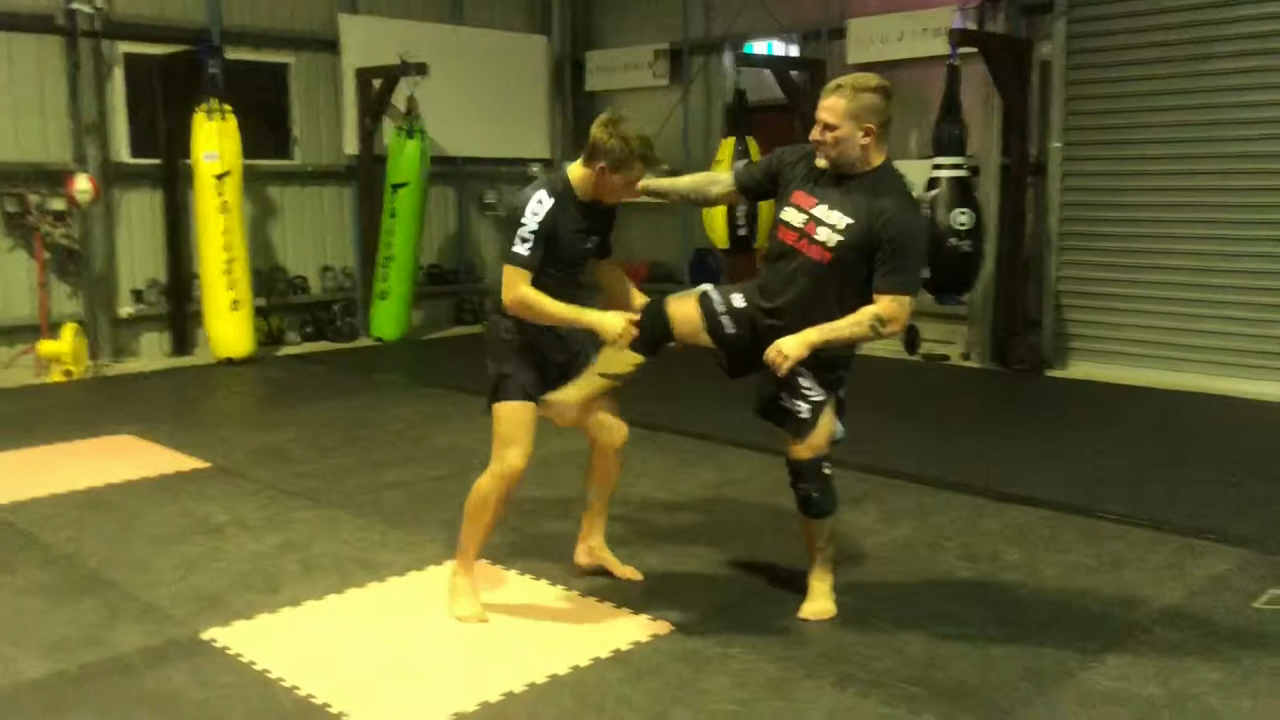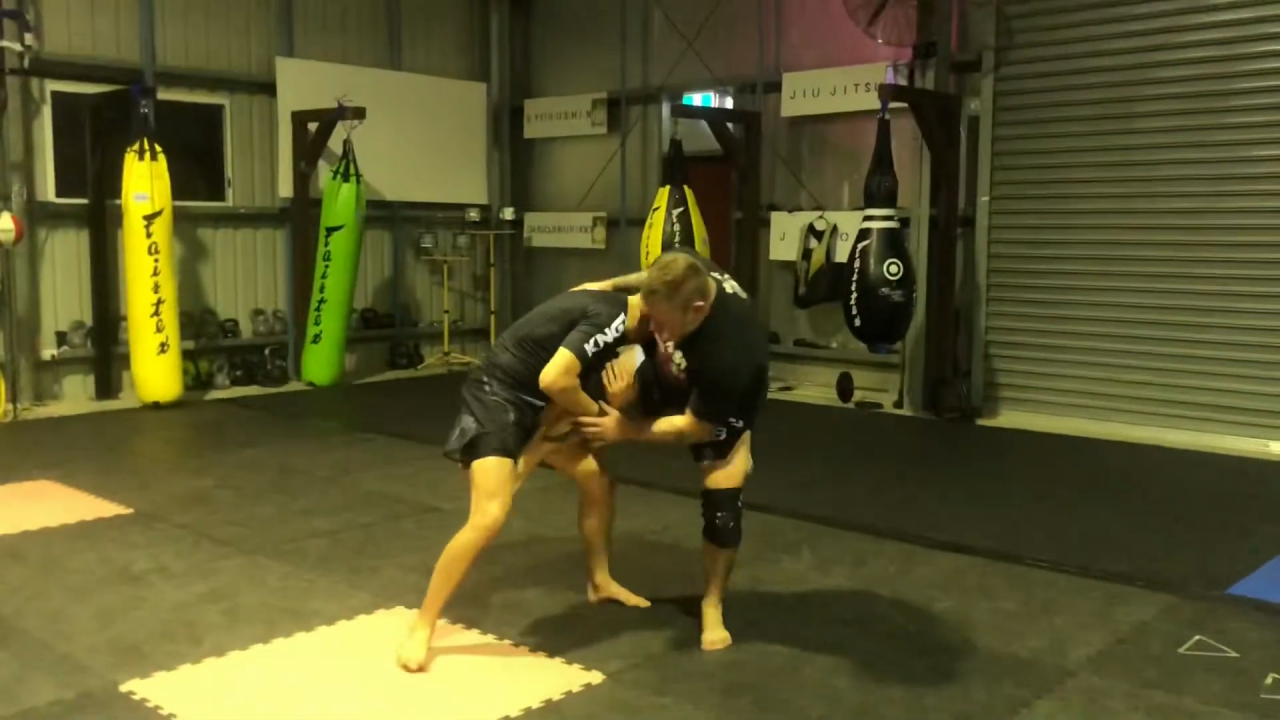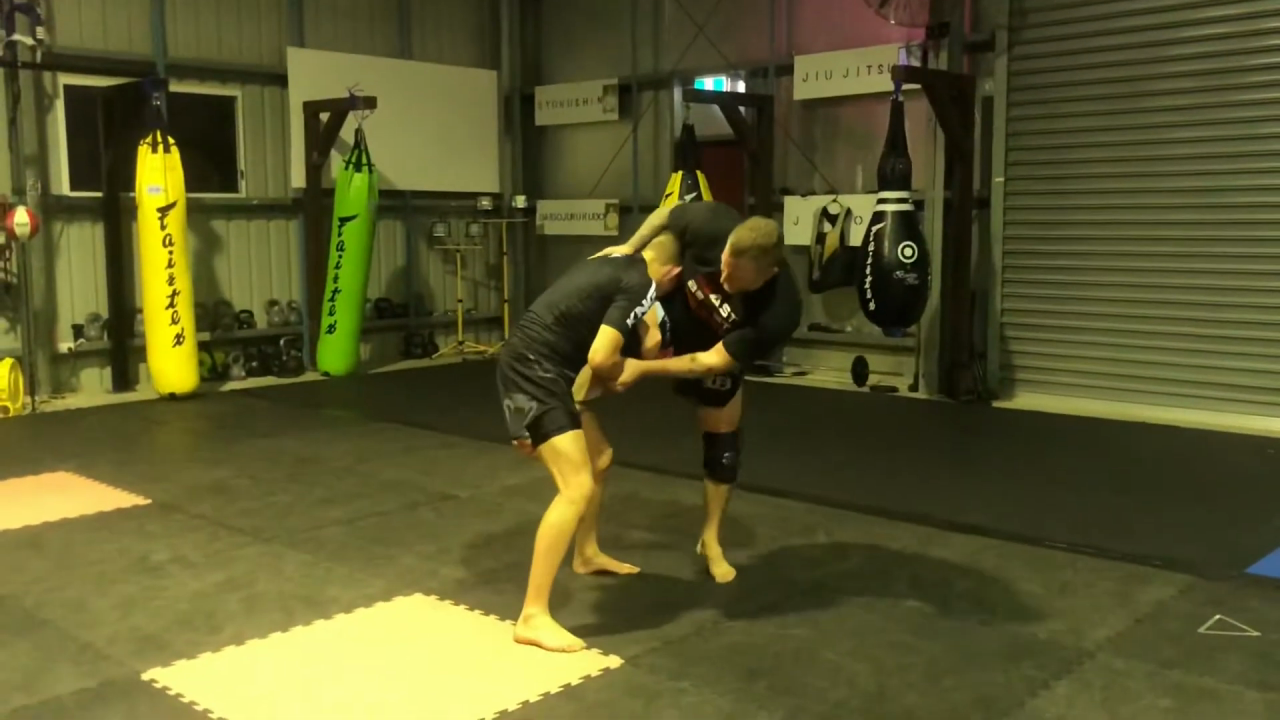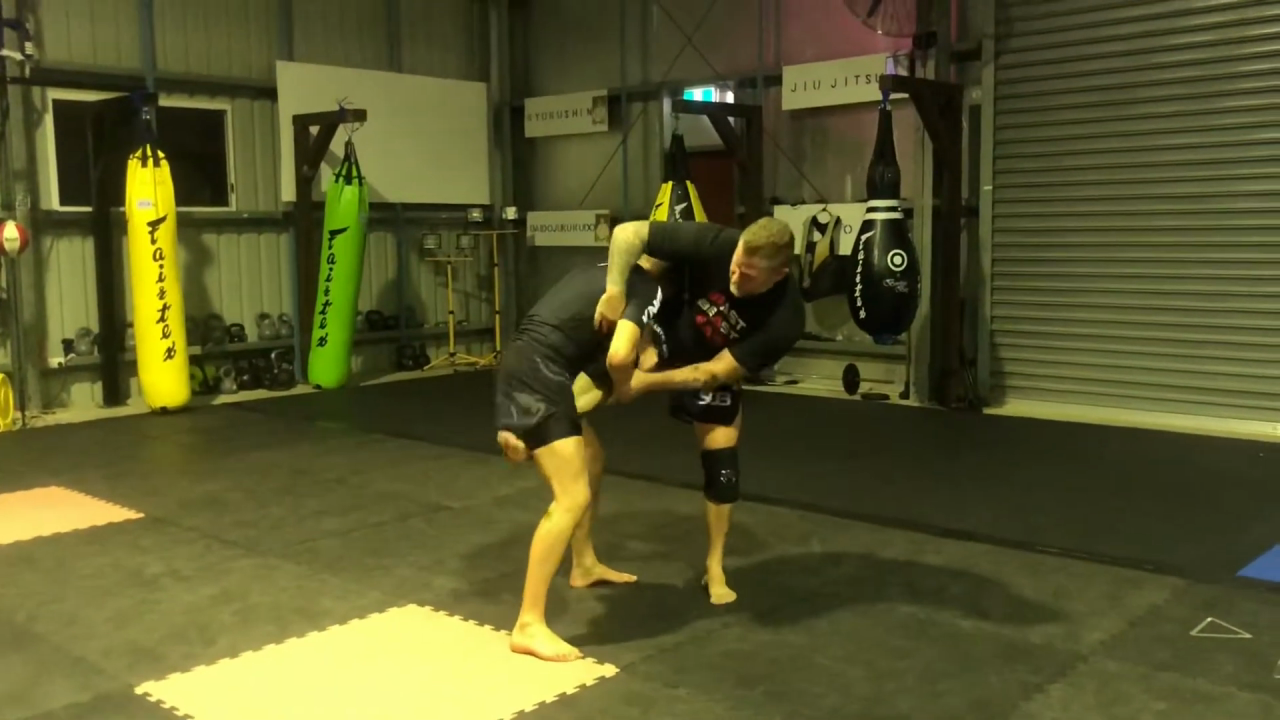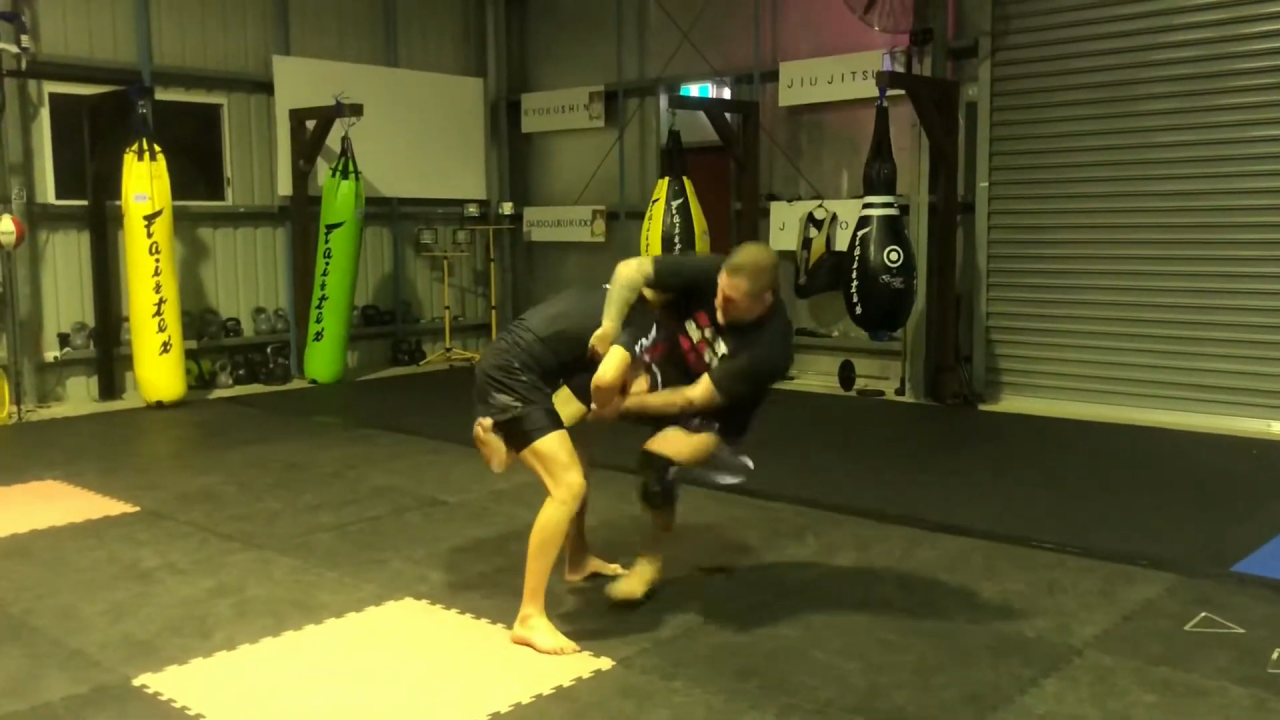
dt=1s
person 1, frame 1
left shoulder: (601, 206)
right shoulder: (542, 203)
left elbow: (604, 269)
right elbow: (515, 296)
left wrist: (651, 311)
right wrist: (594, 319)
left hip: (567, 334)
right hip: (521, 339)
left knee: (612, 434)
right knee: (510, 463)
left ankle: (591, 545)
right ankle: (462, 575)
person 1, frame 2
left shoulder: (606, 305)
right shoulder: (612, 318)
right elbow: (554, 381)
right wrist: (596, 413)
left hip: (531, 402)
right hip: (495, 397)
left knee: (597, 480)
right knee: (489, 517)
left ankle: (600, 582)
right ankle: (422, 627)
person 1, frame 3
left shoulder: (616, 264)
right shoulder: (641, 285)
right elbow: (601, 358)
right wrist: (623, 375)
left hip: (533, 365)
right hip: (534, 372)
left knee: (598, 458)
right knee: (577, 488)
left ankle: (587, 554)
right ankle: (533, 617)
person 1, frame 4
left shoulder: (603, 271)
right shoulder: (648, 287)
right elbow: (618, 356)
right wrist: (625, 388)
left hip: (522, 362)
right hip: (538, 371)
left knee: (590, 462)
right knee: (572, 497)
left ankle: (584, 565)
right ankle: (529, 625)
person 1, frame 5
left shoulder: (604, 296)
right shoulder: (644, 319)
right elbow: (607, 378)
left hip: (503, 365)
right hip: (512, 375)
left knee: (567, 464)
right knee: (568, 487)
left ankle: (578, 560)
right ankle: (529, 618)
person 2, frame 1
left shoulder: (897, 215)
right shoulder: (798, 163)
left elbow: (891, 316)
right elbow: (721, 186)
left wrist: (808, 339)
right wrist: (647, 186)
left hip: (815, 350)
right hip: (755, 308)
left knee: (807, 464)
right knee: (657, 316)
left ankle: (821, 576)
right ankle: (570, 398)
person 2, frame 2
left shoulder: (731, 354)
right shoulder: (685, 275)
left elbow: (697, 427)
left wrist: (627, 430)
right wrist: (611, 286)
left hip: (724, 407)
right hip: (670, 376)
left knee: (721, 501)
left ankle: (713, 606)
person 2, frame 3
left shoulder: (780, 312)
right shoulder: (712, 225)
left elbow: (711, 362)
right elbow: (667, 214)
left wrist: (643, 368)
right wrist: (630, 248)
left hip: (718, 352)
right hip: (670, 310)
left knee: (723, 444)
left ankle: (710, 540)
person 2, frame 4
left shoulder: (785, 319)
right shoulder: (713, 243)
left elbow: (715, 372)
right elbow: (628, 233)
left wrist: (647, 381)
right wrist: (615, 292)
left hip: (710, 370)
right hip: (660, 331)
left knee: (722, 466)
left ankle: (714, 567)
person 2, frame 5
left shoulder: (768, 348)
right shoulder: (708, 273)
left elbow: (694, 400)
right elbow: (633, 269)
left wrist: (625, 405)
right wrist: (610, 327)
left hip: (710, 413)
left knee: (658, 457)
left ankle: (651, 558)
